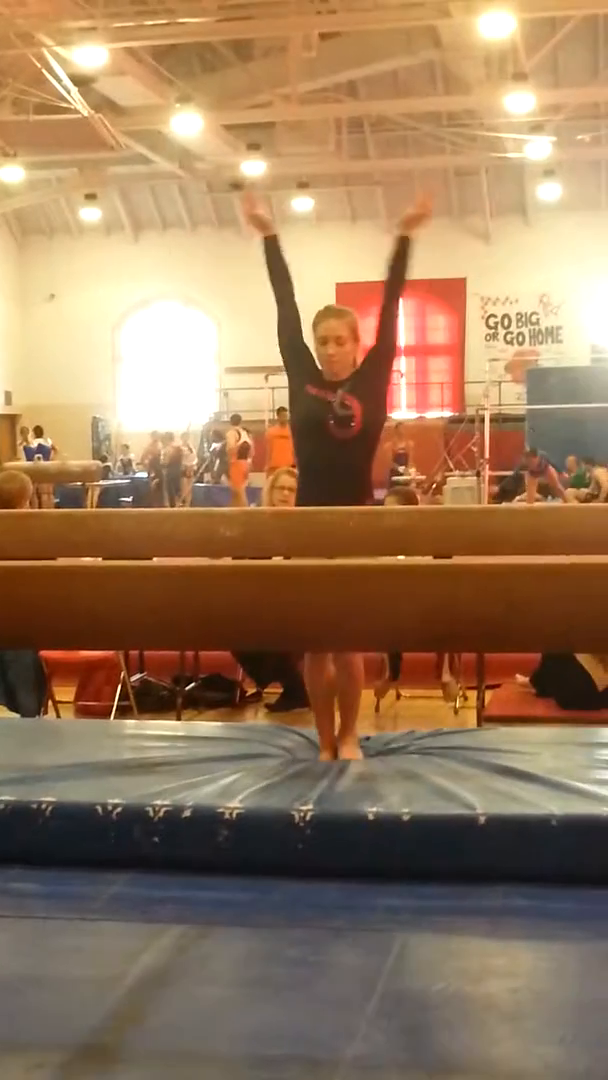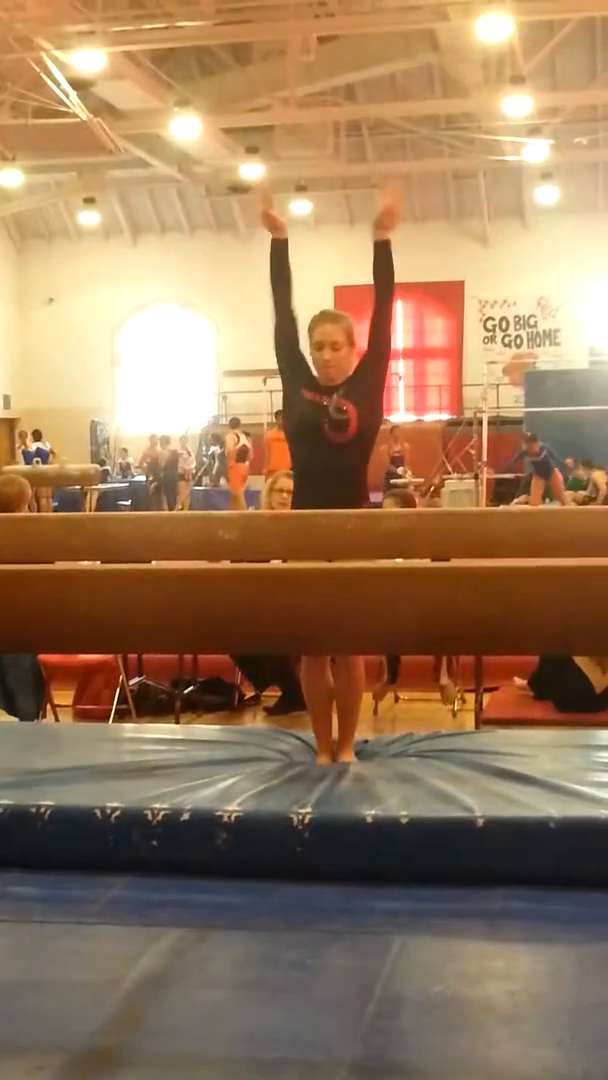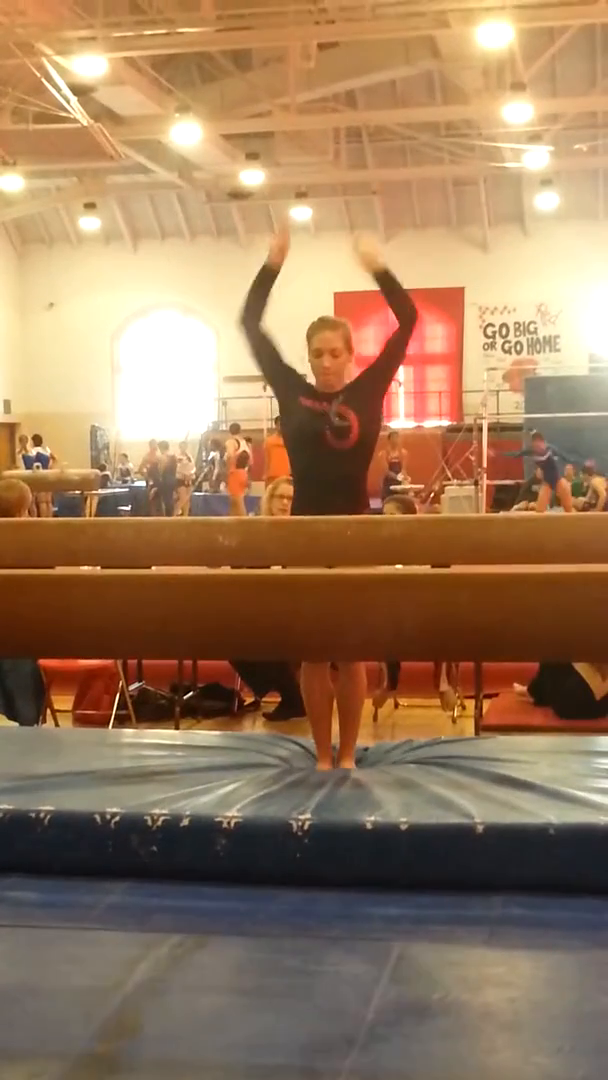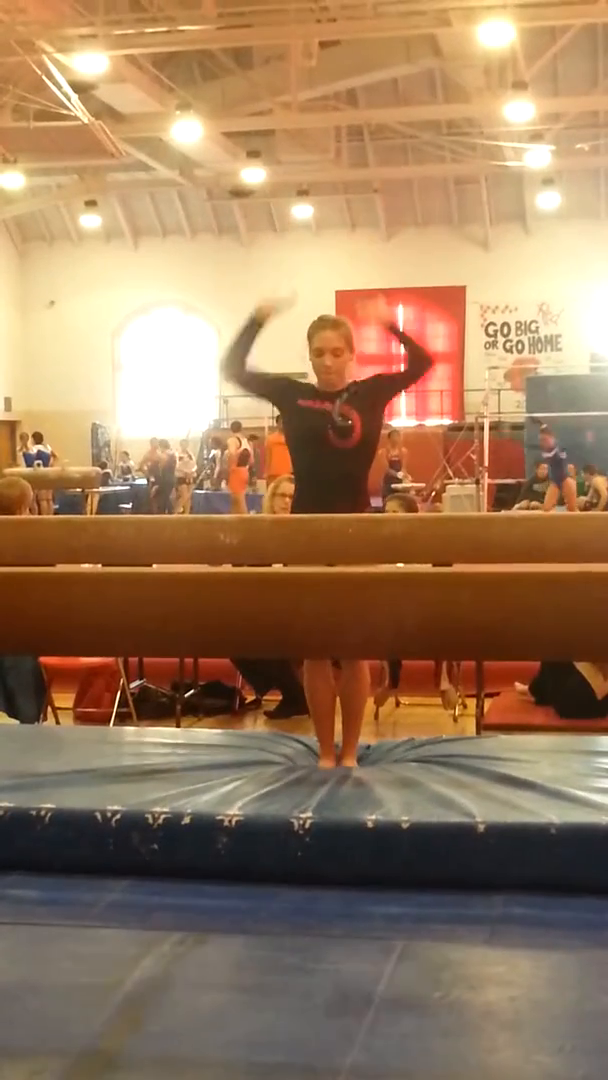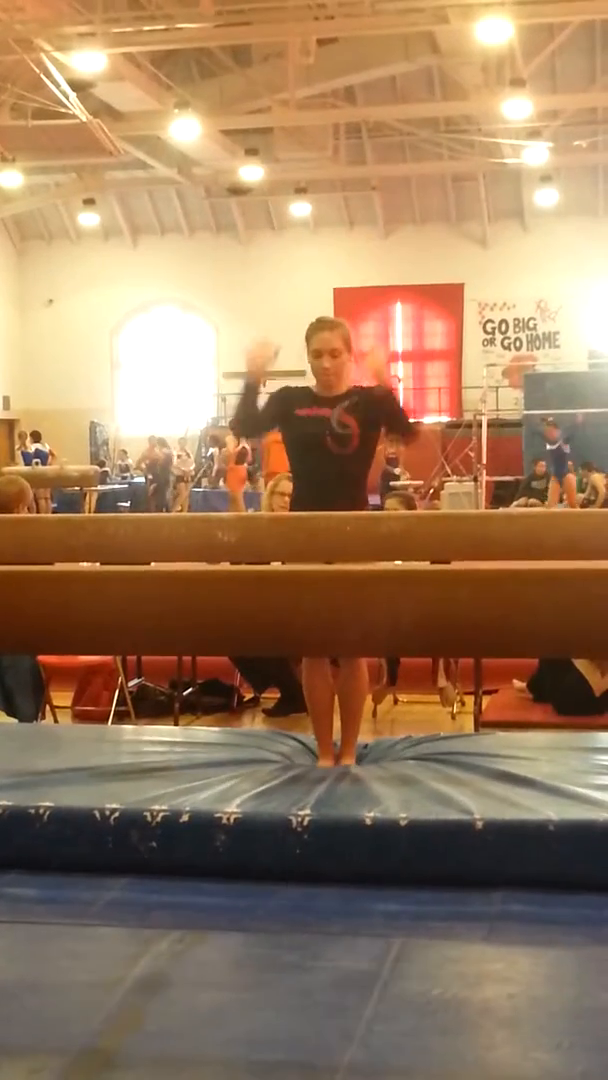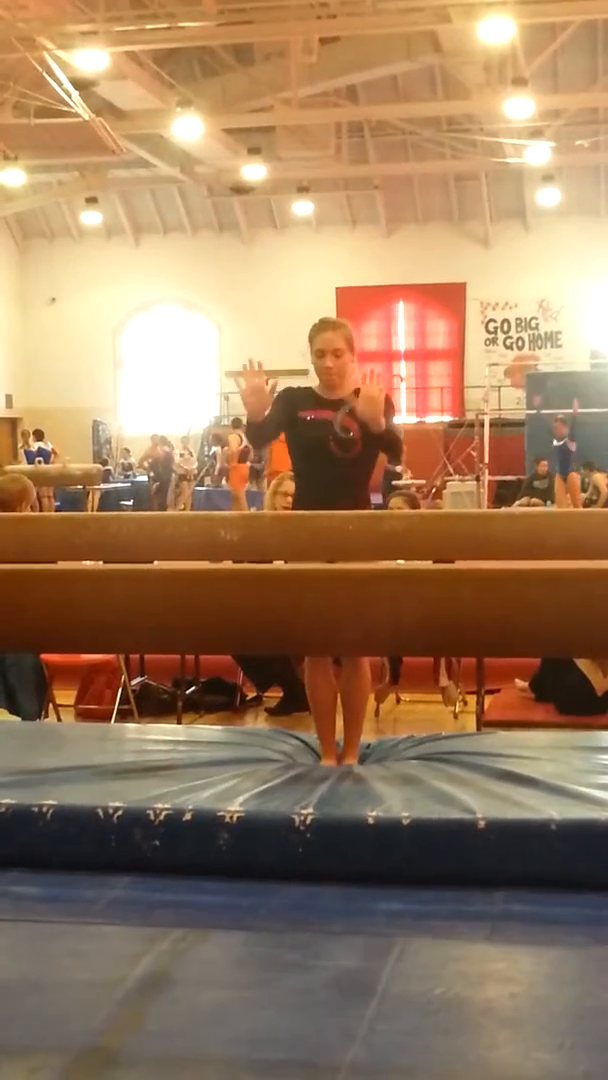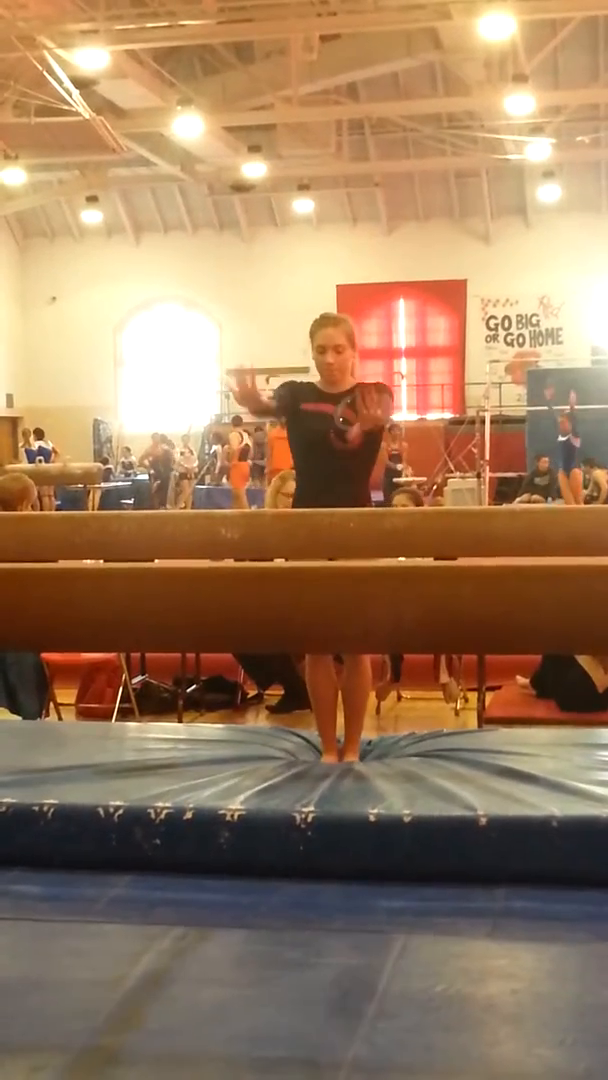
dt=0.1s
person 1, frame 1
left shoulder: (373, 379)
right shoulder: (301, 378)
left elbow: (392, 302)
right elbow: (284, 301)
left wrist: (406, 235)
right wrist: (268, 236)
right knee: (315, 642)
left ankle: (349, 738)
right ankle: (326, 747)
person 1, frame 2
left shoulder: (368, 384)
right shoulder: (296, 383)
left elbow: (384, 305)
right elbow: (281, 307)
left wrist: (382, 237)
right wrist: (278, 238)
right knee: (312, 647)
left ankle: (346, 747)
right ankle: (323, 751)
person 1, frame 3
left shoulder: (369, 389)
right shoulder: (291, 390)
left elbow: (408, 322)
right elbow: (251, 324)
left wrist: (378, 268)
right wrist: (273, 264)
left ankle: (348, 753)
right ankle: (323, 754)
person 1, frame 4
left shoulder: (370, 393)
right shoulder: (292, 394)
left elbow: (422, 364)
right elbow: (233, 369)
left wrist: (390, 323)
right wrist: (259, 318)
left ankle: (350, 752)
right ankle: (325, 751)
person 1, frame 5
left shoulder: (369, 397)
right shoulder: (290, 399)
left elbow: (408, 434)
right elbow: (243, 427)
left wrist: (383, 392)
right wrist: (254, 379)
right knee: (312, 648)
left ankle: (349, 752)
right ankle: (325, 752)
person 1, frame 6
left shoulder: (372, 402)
right shoulder: (292, 401)
left elbow: (394, 452)
right elbow: (258, 439)
left wrist: (377, 421)
right wrist: (253, 408)
right knee: (315, 647)
left ankle: (351, 752)
right ankle: (327, 751)
person 1, frame 7
left shoulder: (370, 394)
right shoulder: (296, 394)
left elbow: (383, 406)
right elbow: (270, 407)
left wrist: (376, 413)
right wrist: (251, 397)
left ankle: (352, 748)
right ankle: (328, 747)
